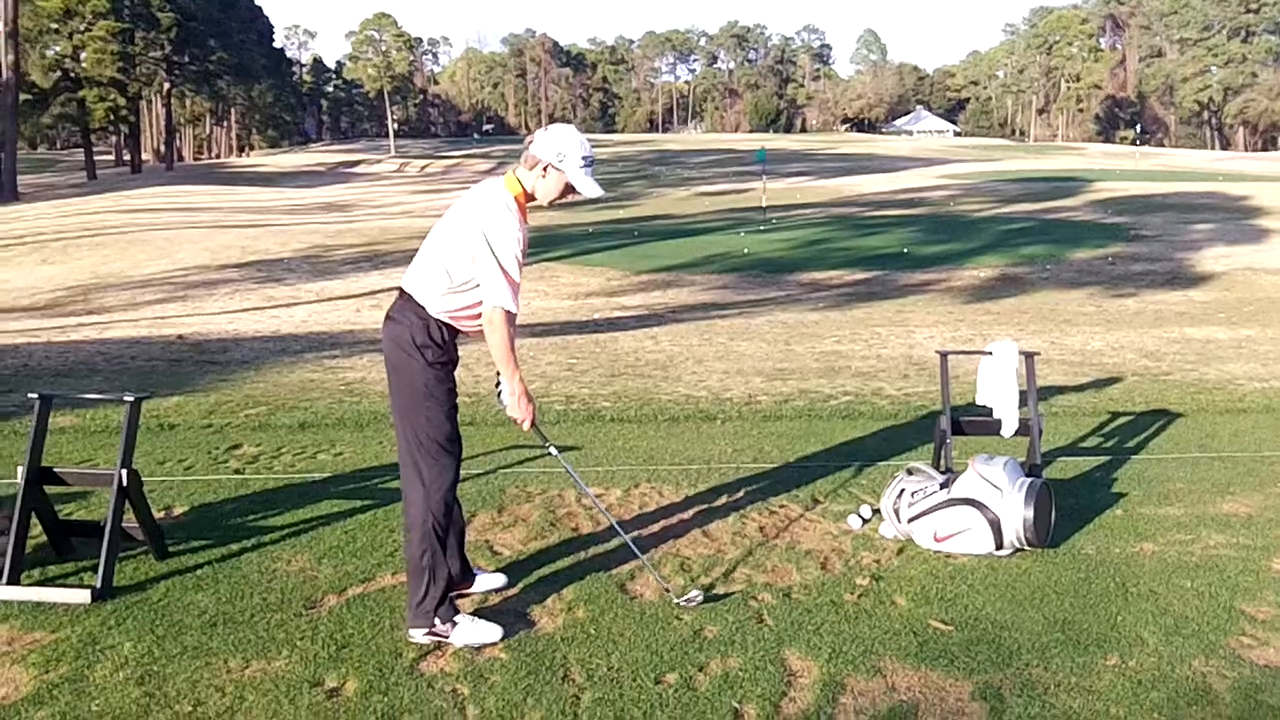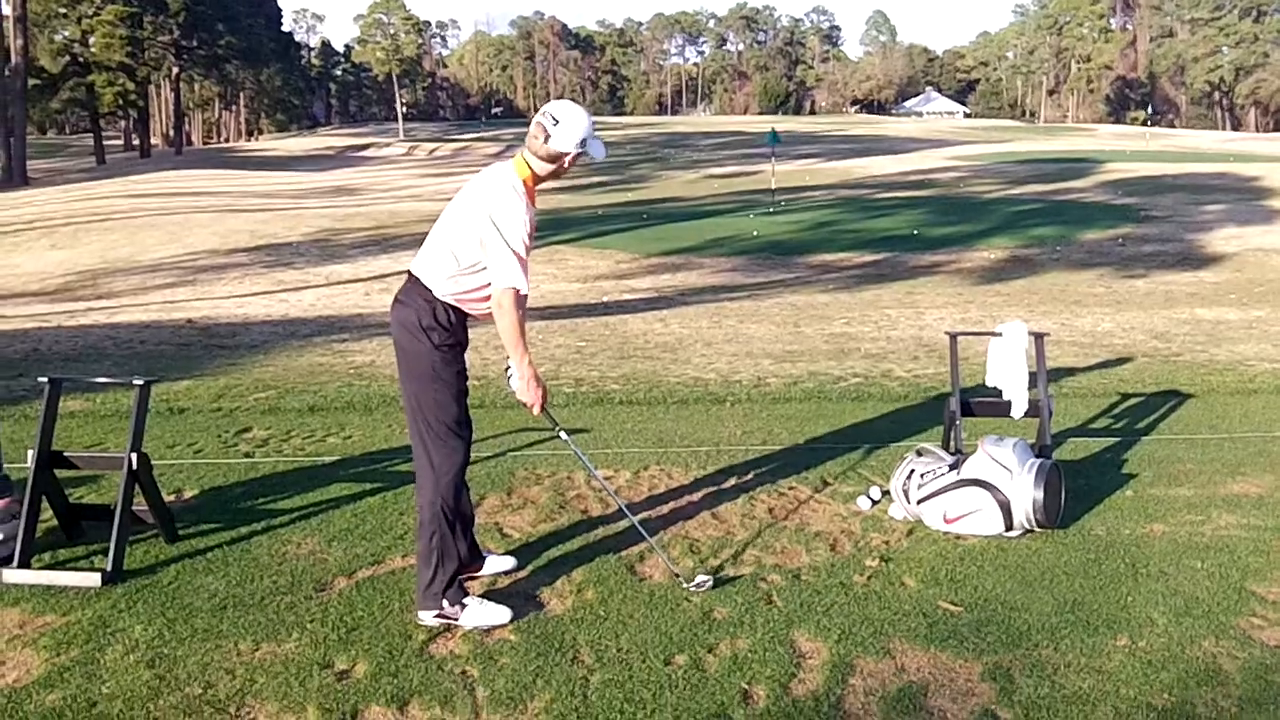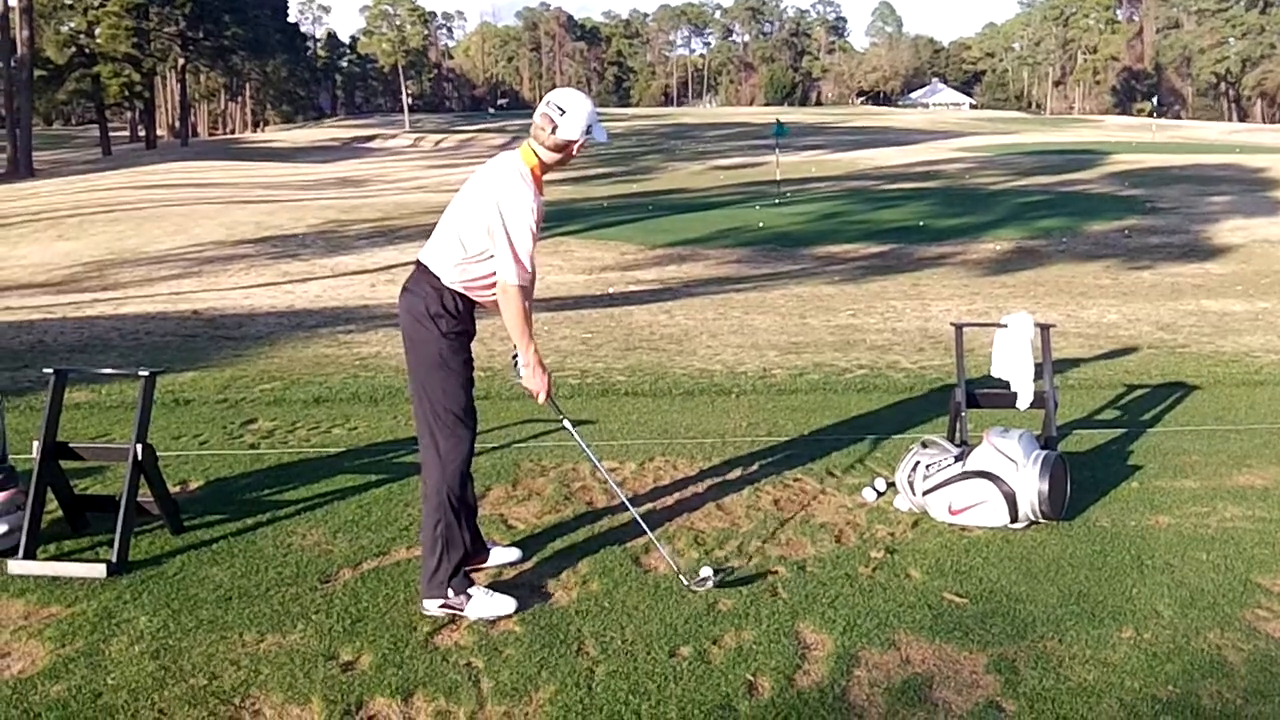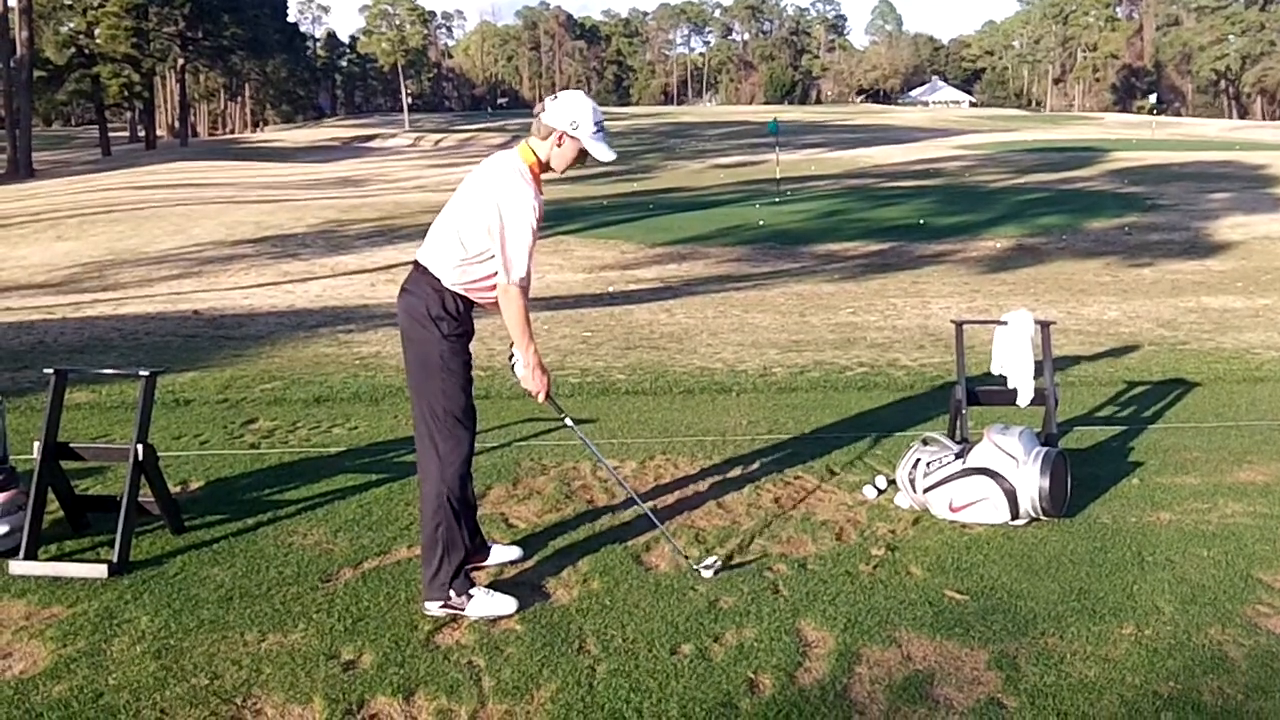
dt=0.4s
person 1, frame 1
left shoulder: (495, 193)
right shoulder: (503, 217)
left elbow: (496, 304)
right elbow: (497, 314)
left wrist: (508, 375)
right wrist: (516, 387)
left hip: (421, 330)
right hip: (421, 336)
left knee: (440, 462)
right knee: (433, 470)
left ankle: (452, 571)
right ankle: (431, 614)
person 1, frame 2
left shoulder: (507, 180)
right shoulder: (510, 200)
left elbow: (508, 287)
right elbow: (505, 296)
left wrist: (520, 360)
right wrist: (526, 371)
left hip: (433, 315)
right hip: (429, 320)
left knee: (452, 443)
right knee: (443, 452)
left ankle: (461, 554)
right ankle: (440, 595)
person 1, frame 3
left shoulder: (512, 167)
right shoulder: (520, 191)
left elbow: (516, 276)
right elbow: (510, 287)
left wrist: (527, 345)
right wrist: (531, 360)
left hip: (441, 303)
right hip: (437, 308)
left knee: (458, 432)
right knee: (448, 441)
left ankle: (466, 545)
right ankle: (445, 585)
person 1, frame 4
left shoulder: (508, 165)
right shoulder: (519, 190)
left elbow: (511, 277)
right elbow: (509, 288)
left wrist: (522, 347)
right wrist: (531, 361)
left hip: (438, 302)
right hip: (436, 308)
left knee: (457, 434)
right knee: (447, 443)
left ankle: (466, 544)
right ankle: (446, 587)
